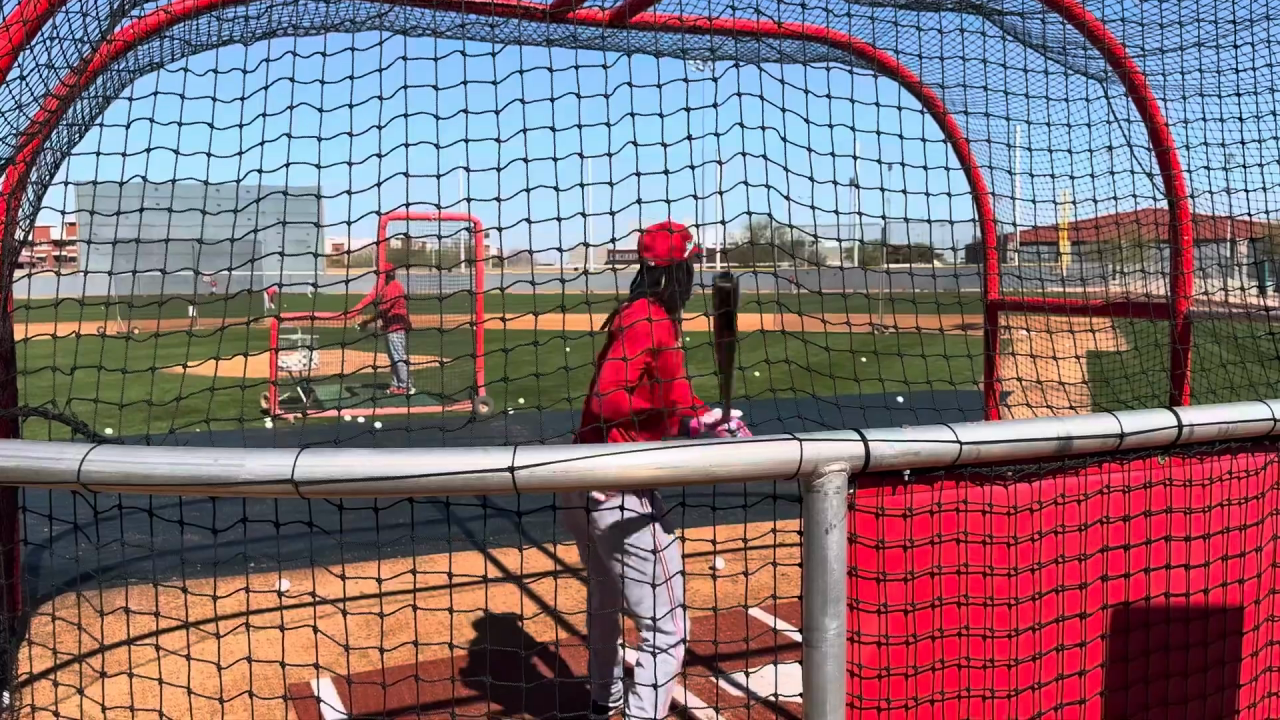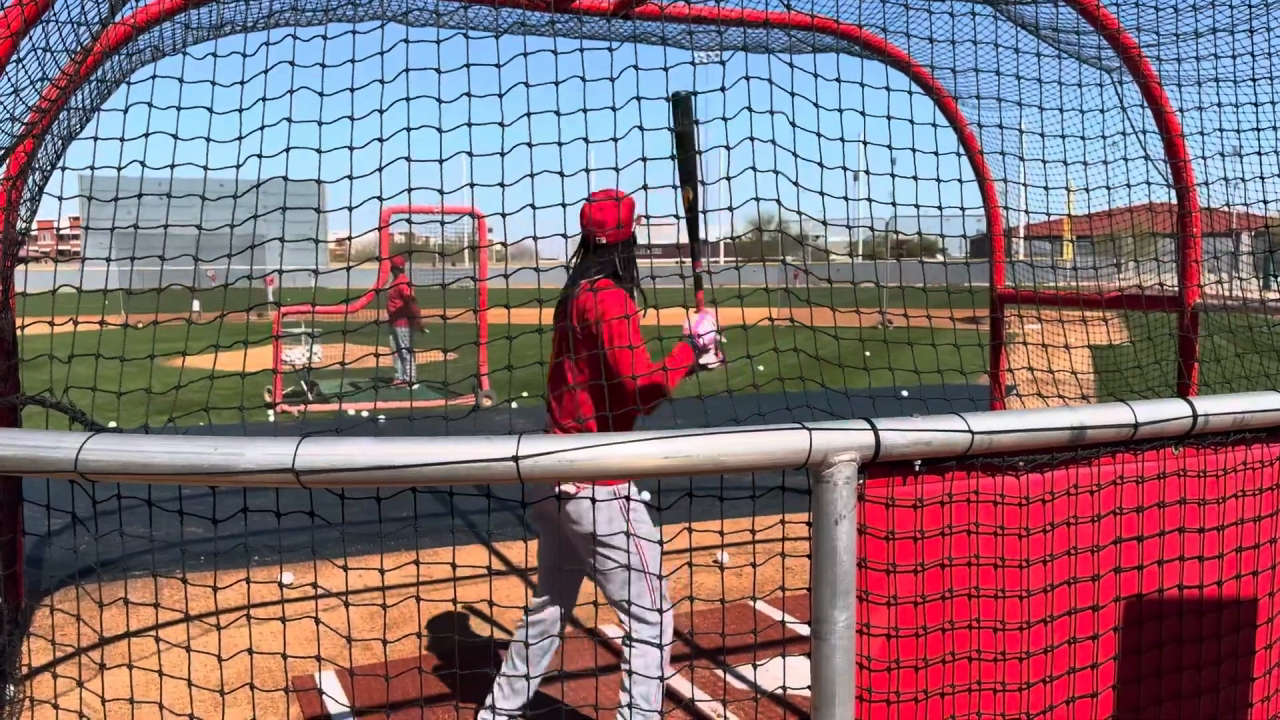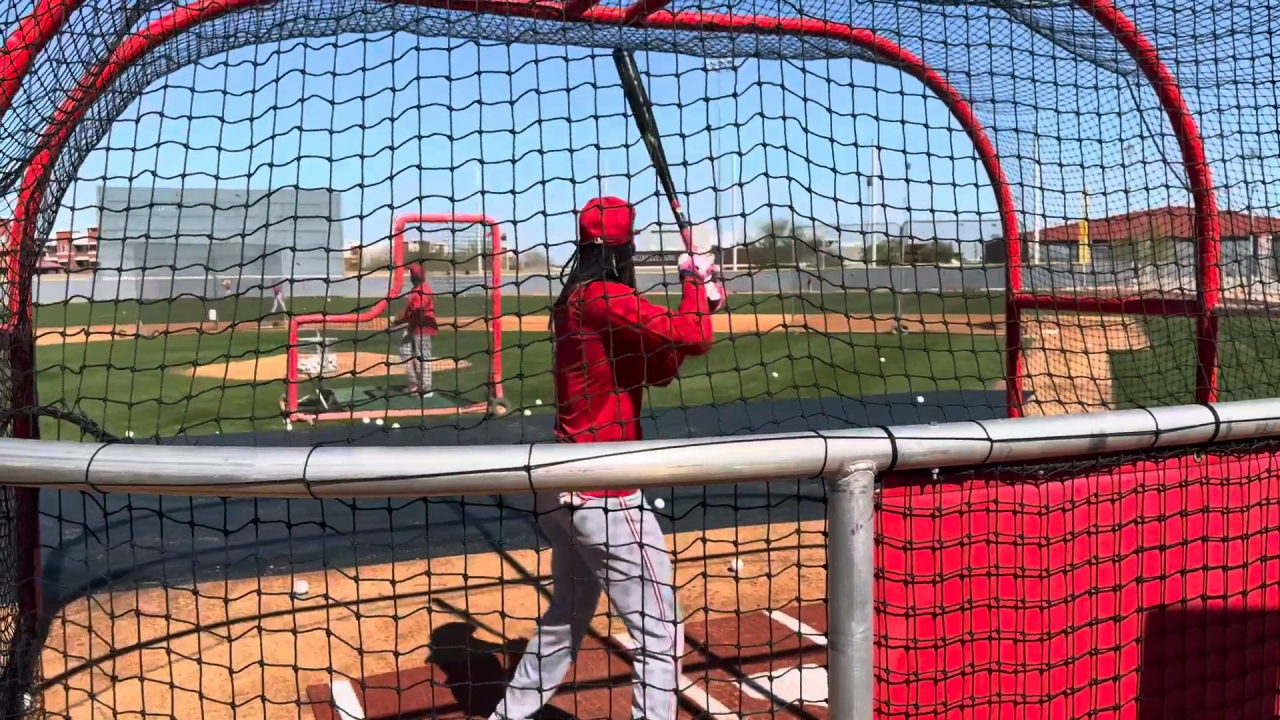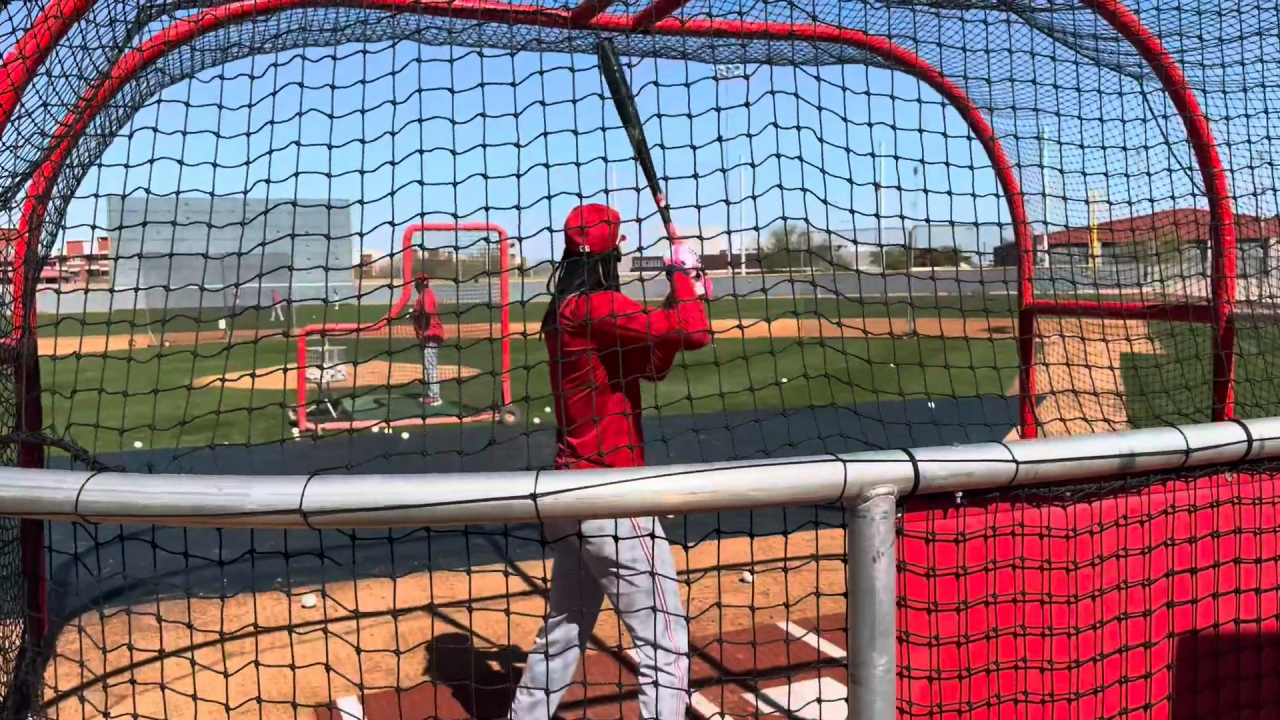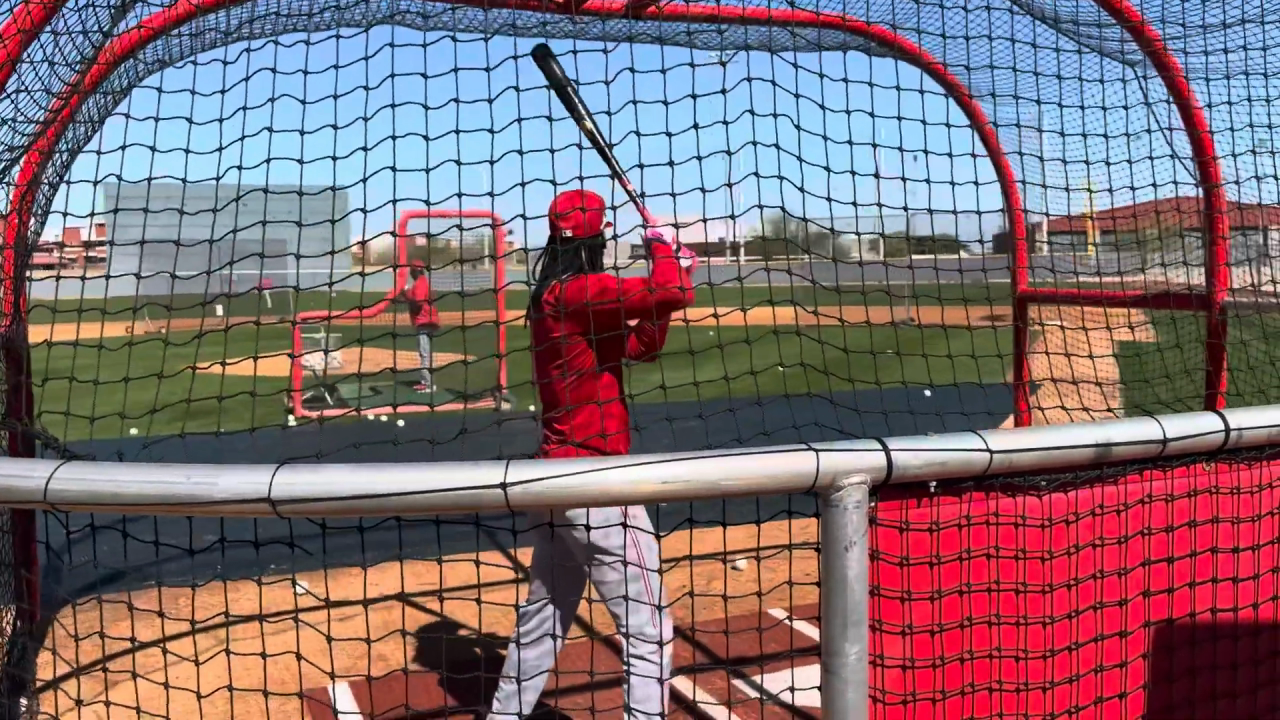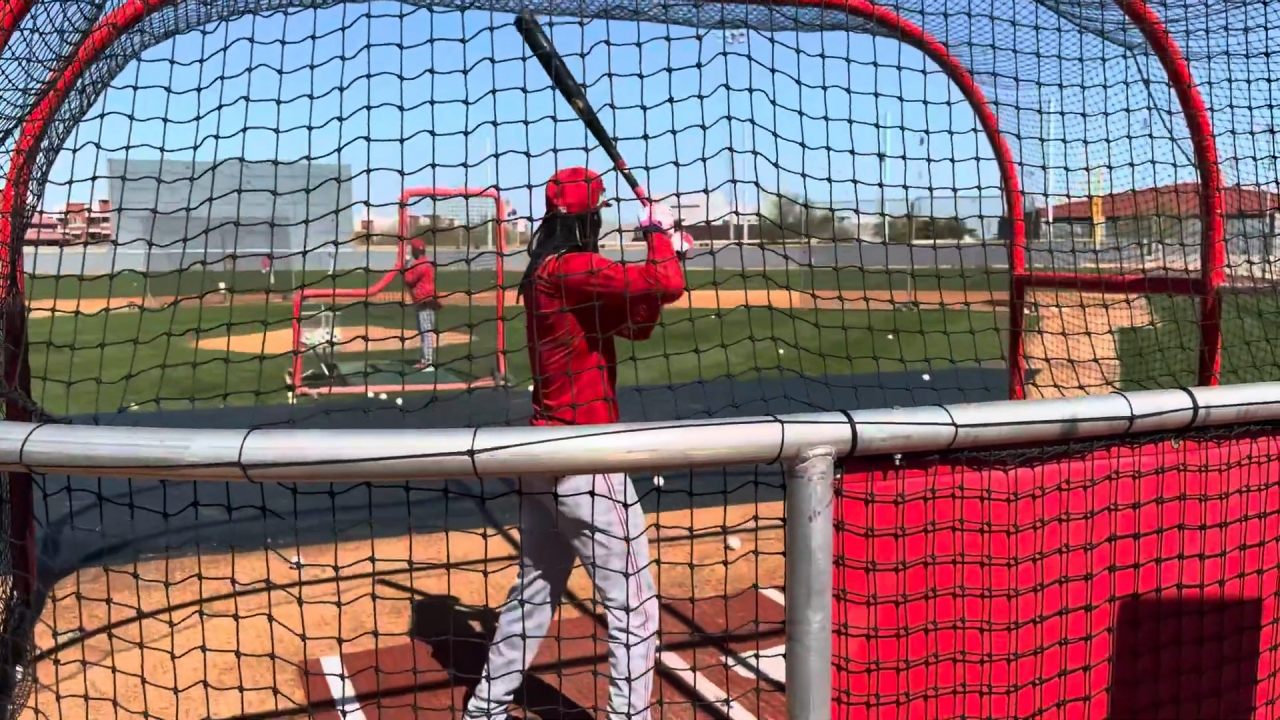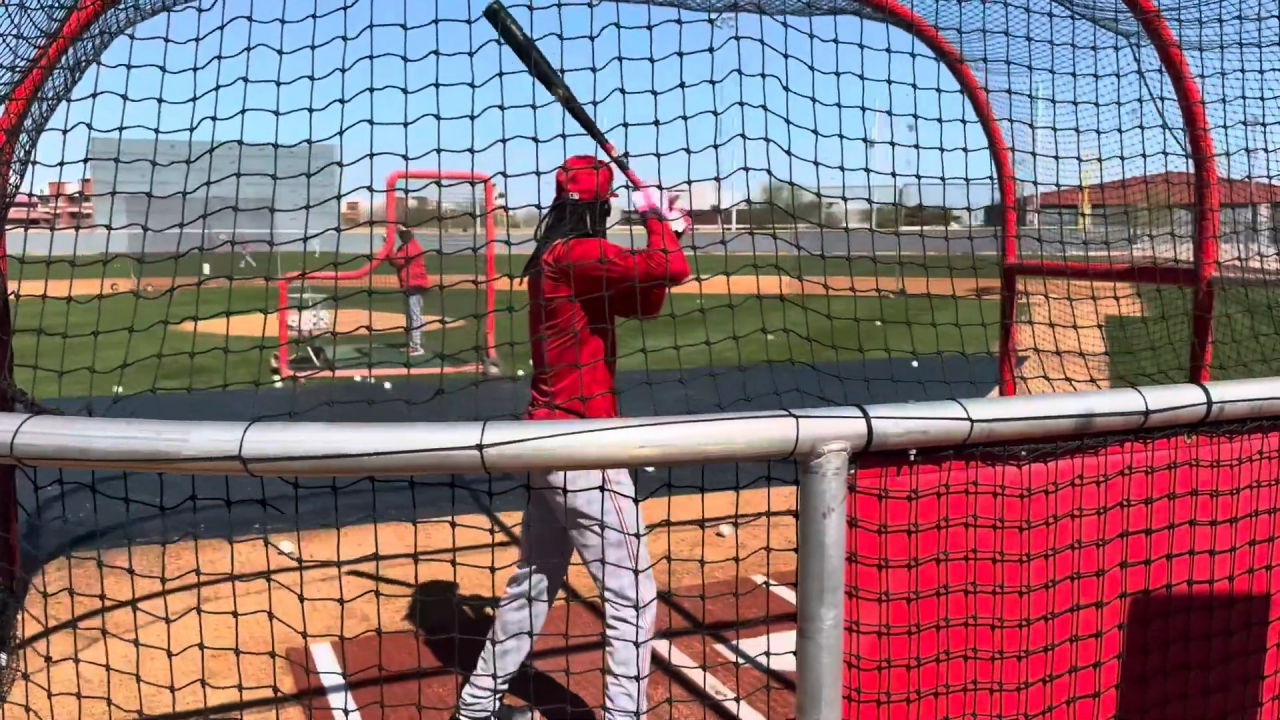
dt=0.7s
person 1, frame 1
left shoulder: (635, 315)
right shoulder: (648, 318)
left elbow: (677, 401)
right elbow: (606, 400)
left wrist: (712, 421)
right wrist: (686, 423)
left hip: (582, 484)
right hip: (617, 489)
left knee: (606, 597)
right knee: (665, 626)
person 1, frame 2
left shoulder: (577, 295)
right shoulder: (607, 298)
right elbow: (643, 390)
left wrist: (687, 357)
right wrist: (690, 345)
left hip: (554, 476)
right hip: (594, 482)
left knee: (550, 603)
right knee: (650, 617)
person 1, frame 3
left shoulder: (575, 300)
right shoulder: (606, 297)
left elbow: (658, 371)
right elbow: (694, 339)
left wrist: (696, 303)
right wrist: (693, 278)
left hip: (564, 486)
right hip: (602, 492)
left knee: (567, 615)
right knee: (659, 631)
person 1, frame 4
left shoulder: (566, 311)
right shoulder: (598, 307)
left elbow: (653, 363)
right elbow: (695, 334)
left wrist: (681, 297)
right wrist: (681, 271)
left knee: (564, 631)
right knee: (666, 641)
person 1, frame 5
left shoulder: (553, 296)
right shoulder: (582, 290)
left elbow: (642, 344)
right elbow: (675, 295)
left wrist: (667, 271)
right wrist: (659, 245)
left knee: (543, 616)
right knee: (650, 629)
person 1, frame 6
left shoulder: (549, 273)
right shoulder: (571, 268)
left elbow: (636, 323)
right elbow: (669, 285)
left wrist: (663, 252)
right wrist: (658, 231)
left knee: (534, 592)
right knee: (634, 606)
person 1, frame 7
left shoulder: (556, 259)
right shoulder: (577, 254)
left elbow: (645, 303)
right elbow: (673, 270)
left wrist: (666, 229)
right wrist: (654, 217)
left knee: (533, 581)
right knee: (633, 597)
